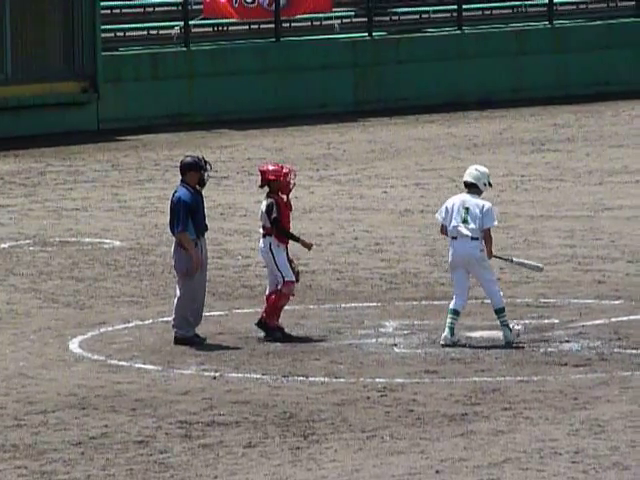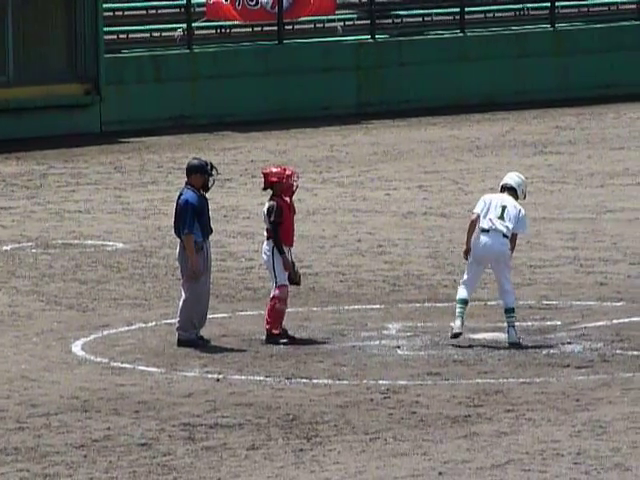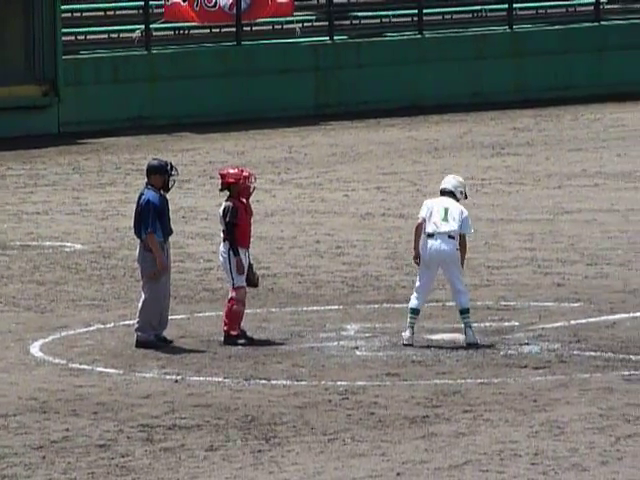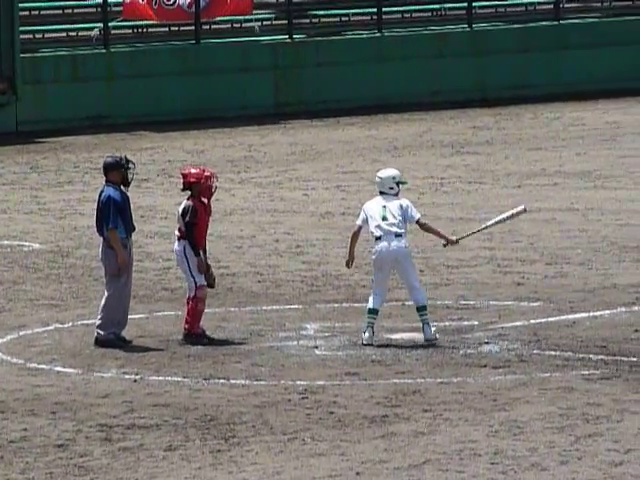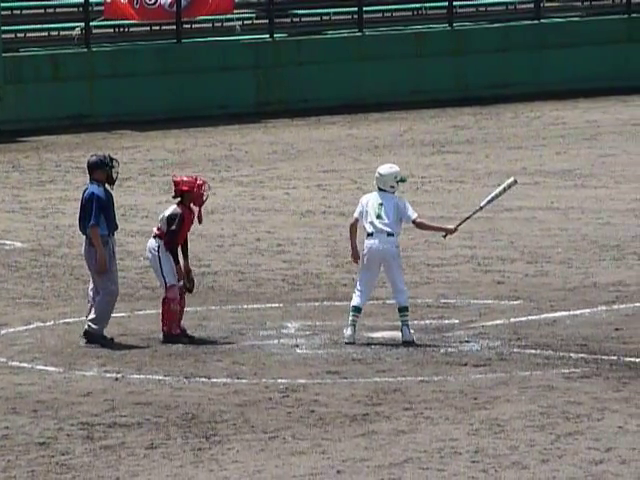
dt=0.4s
person 1, frame 1
left shoulder: (194, 192)
right shoulder: (182, 196)
right elbow: (181, 230)
right wrist: (194, 254)
left hip: (199, 244)
right hip: (187, 248)
left knee: (197, 291)
right knee: (186, 291)
left ankle: (190, 329)
right ankle: (182, 333)
person 1, frame 2
left shoulder: (197, 195)
right shoulder: (189, 198)
right elbow: (186, 232)
right wrist: (192, 258)
left hip: (202, 247)
right hip: (193, 250)
left knee: (202, 293)
right knee: (192, 293)
left ankle: (194, 332)
right ankle: (185, 335)
person 1, frame 3
left shoulder: (156, 195)
right shoulder: (150, 198)
right elbow: (149, 232)
right wrist: (159, 257)
left hip: (161, 248)
right hip: (152, 251)
left knee: (162, 293)
right knee: (151, 294)
left ankle: (156, 333)
right ankle: (143, 336)
person 1, frame 4
left shoulder: (117, 192)
right shoulder: (111, 195)
right elbow: (110, 228)
right wrist: (120, 253)
left hip: (123, 245)
right hip: (115, 248)
left knee: (123, 292)
right knee: (114, 293)
left ankle: (114, 332)
right ankle: (103, 334)
person 1, frame 5
left shoulder: (100, 190)
right shoulder: (94, 192)
right elbow: (92, 225)
right wrist: (100, 251)
left hip: (104, 243)
right hip: (99, 245)
left knee: (98, 290)
right knee: (109, 290)
left ankle: (94, 330)
right ankle: (94, 328)
person 2, frame 1
left shoulder: (452, 201)
right shoulder: (484, 205)
left elbow: (443, 230)
right elbow: (487, 235)
right wrist: (489, 251)
left hip: (455, 250)
right hip: (475, 250)
left knee: (459, 294)
right knee: (493, 291)
left ankle: (448, 333)
right ankle: (506, 331)
person 2, frame 2
left shoulder: (488, 198)
right shoulder: (519, 209)
left elbow: (474, 220)
right elbow: (515, 239)
left wrist: (467, 243)
right wrist: (508, 258)
left hip: (481, 243)
right hip: (502, 246)
left knee: (467, 284)
right knee: (507, 290)
left ankle: (458, 322)
right ankle: (512, 333)
person 2, frame 3
left shoulder: (430, 202)
right shoulder: (461, 210)
left elbow: (419, 224)
right elbow: (462, 239)
left wrist: (416, 249)
right wrist: (461, 264)
left hip: (429, 247)
right hip: (450, 249)
left knee: (420, 291)
right knee: (460, 292)
left ankle: (409, 332)
right ankle: (469, 333)
person 2, frame 4
left shoulder: (369, 205)
right shoulder: (402, 202)
left elbow: (356, 231)
right elbow: (422, 224)
left wrist: (351, 253)
right wrist: (446, 237)
left hip: (380, 249)
right hip: (400, 247)
left knee: (377, 291)
right knee: (415, 288)
left ankle: (368, 333)
right ankle: (427, 330)
person 2, frame 5
left shoulder: (366, 199)
right shoulder: (399, 201)
left elbow: (353, 224)
right elbow: (418, 223)
left wrist: (354, 248)
right wrist: (445, 229)
left hip: (370, 245)
right hip: (390, 246)
left knee: (362, 289)
right knee: (399, 289)
left ankle: (350, 330)
right ankle: (405, 330)
person 3, frame 1
left shoulder: (279, 200)
right shoulder: (272, 202)
right elbow: (279, 229)
left wrist: (287, 256)
right wrist: (300, 241)
left hip: (278, 247)
right hip: (272, 247)
left knee: (276, 286)
right knee: (288, 283)
left ankle: (273, 326)
right ankle: (266, 320)
person 3, frame 2
left shoulder: (284, 202)
right shoulder: (274, 205)
right elbow: (274, 233)
left wrist: (288, 256)
right wrist: (284, 256)
left hip: (283, 250)
right hip: (275, 251)
left knee: (282, 290)
right knee: (280, 289)
left ankle: (278, 328)
right ankle: (272, 332)
person 3, frame 3
left shoulder: (242, 204)
right shoulder: (230, 206)
right elbow: (230, 234)
left wrist: (246, 258)
right wrist: (237, 258)
left hip: (241, 251)
right hip: (231, 252)
left knee: (239, 291)
right knee: (238, 291)
left ankle: (236, 329)
right ankle: (230, 333)
person 3, frame 4
left shoulder: (202, 204)
right shoulder: (190, 205)
right elbow: (189, 234)
left wrist: (205, 258)
right wrist: (199, 257)
left hip: (194, 251)
right hip: (186, 250)
left knee: (199, 290)
right knee: (199, 289)
left ankle: (195, 329)
right ankle: (190, 332)
person 3, frame 5
left shoulder: (188, 211)
right shoulder: (178, 213)
left elbow: (182, 238)
right elbow: (172, 240)
left wrist: (186, 262)
right wrist: (178, 265)
left hip: (165, 250)
right hip: (157, 249)
left knee: (180, 287)
right knee: (172, 287)
left ankle: (177, 327)
right ankle: (169, 332)
